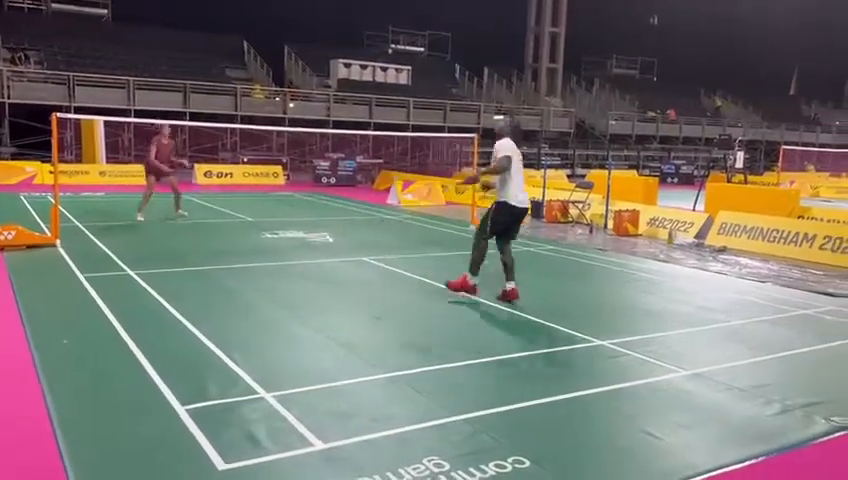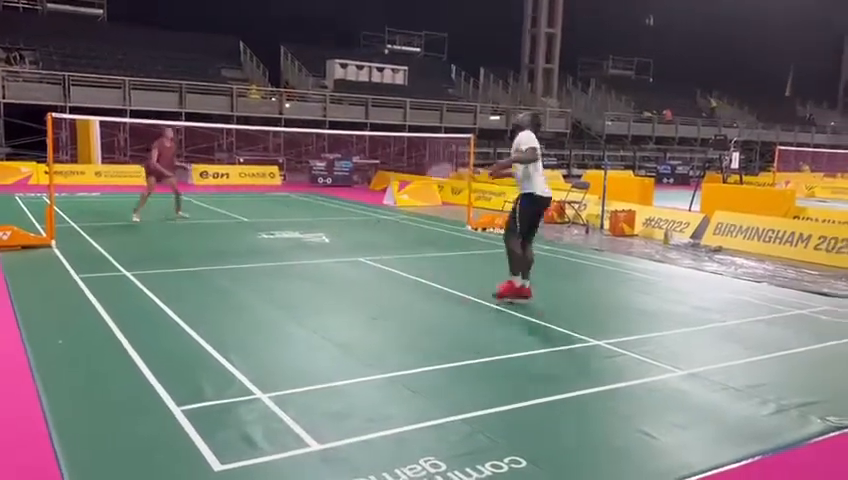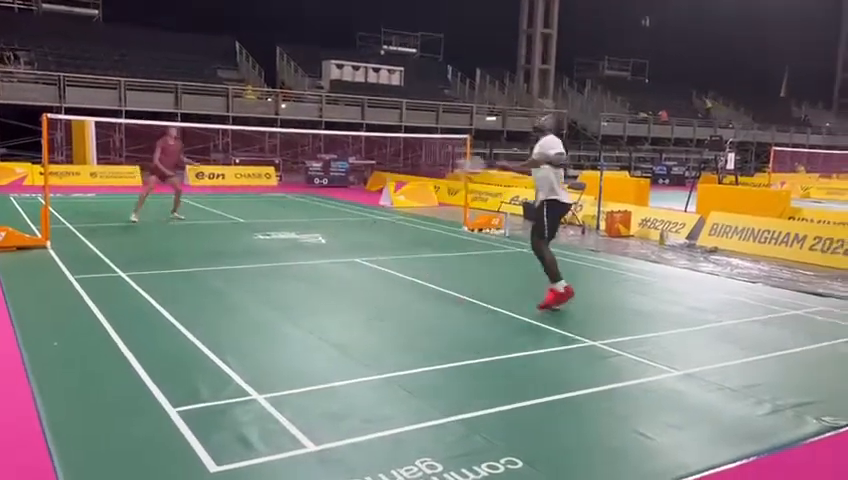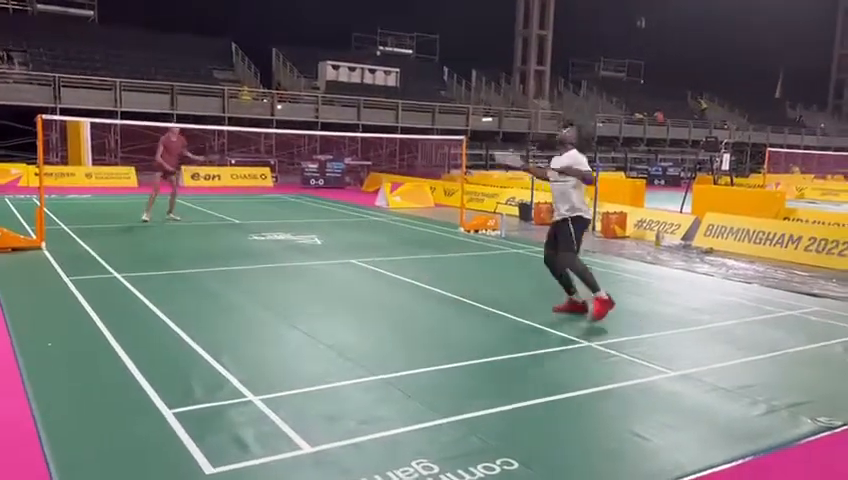
dt=0.1s
person 1, frame 1
left shoulder: (503, 144)
right shoulder: (512, 148)
left elbow: (505, 165)
left wrist: (479, 175)
right wrist: (494, 185)
left hip: (508, 203)
right hip: (521, 204)
left knee: (481, 238)
right knee: (504, 245)
left ankle: (470, 281)
right ankle: (510, 288)
person 1, frame 2
left shoulder: (525, 135)
right shoulder: (522, 138)
left elbow: (532, 156)
left wrist: (507, 161)
right wrist: (500, 171)
left hip: (532, 194)
right hip: (536, 194)
left knee: (511, 235)
right knee: (525, 240)
left ankle: (515, 283)
right ankle: (524, 285)
person 1, frame 3
left shoulder: (550, 141)
right shoulder: (540, 144)
left elbow: (562, 161)
right elbow: (532, 169)
left wrist: (539, 160)
right wrist: (505, 166)
left hip: (555, 201)
right hip: (549, 200)
left knee: (539, 244)
right knee: (540, 245)
left ankle: (560, 288)
right ankle: (557, 288)
person 1, frame 4
left shoulder: (574, 158)
right shoulder: (556, 159)
left elbow: (590, 180)
right elbow: (550, 176)
left wrist: (572, 171)
right wrist: (526, 168)
left hip: (574, 216)
right hip: (562, 217)
left knee: (568, 259)
right knee: (550, 259)
left ankle: (602, 299)
right ankle: (575, 300)
